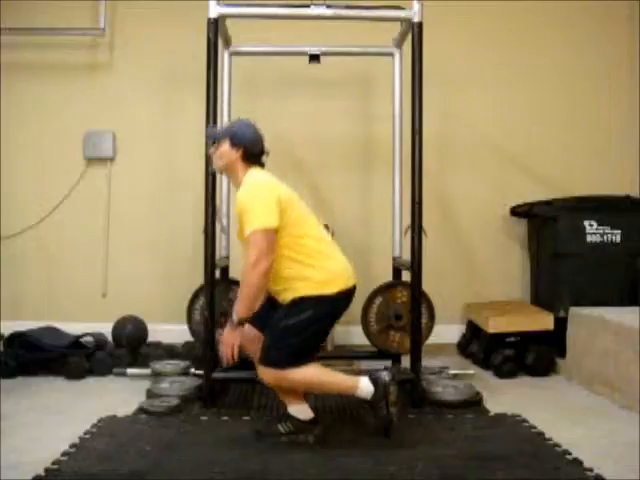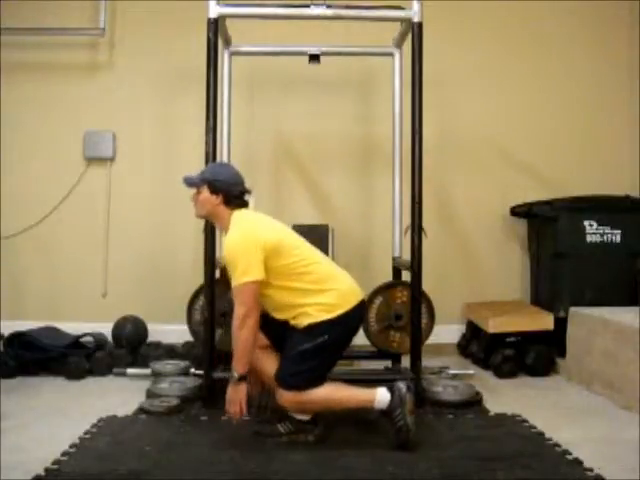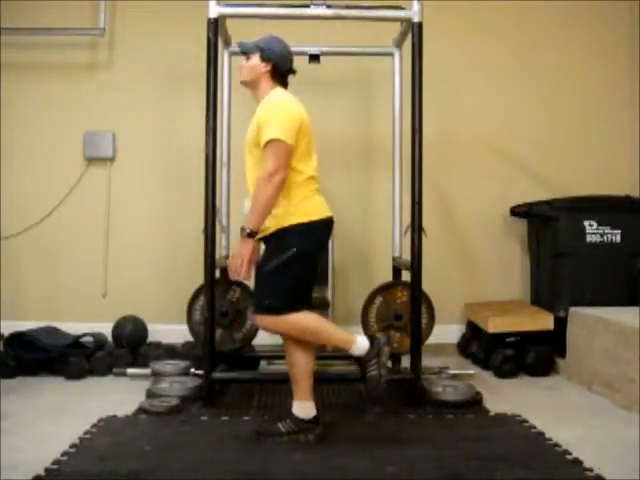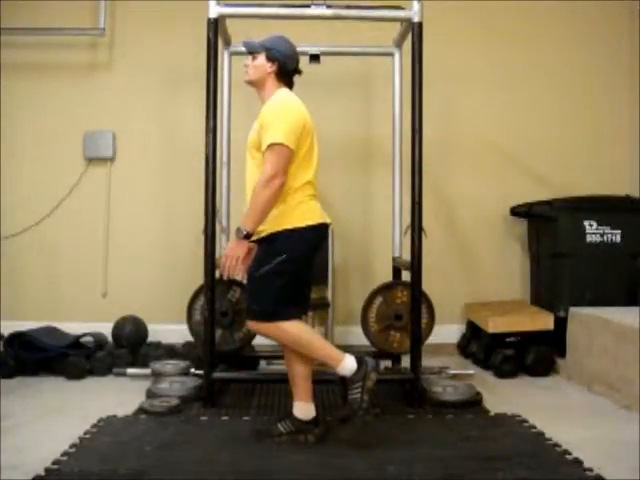
dt=0.7s
person 1, frame 1
left shoulder: (254, 191)
right shoulder: (257, 185)
left elbow: (259, 263)
right elbow: (267, 262)
left wrist: (235, 322)
right wrist: (246, 319)
left hip: (321, 287)
right hip: (313, 281)
left knee: (273, 371)
right knee: (252, 337)
left ankle: (371, 387)
right ankle: (301, 418)
person 1, frame 2
left shoulder: (240, 240)
right shoulder: (248, 225)
left elbow: (244, 315)
right elbow: (253, 307)
left wrist: (238, 379)
right wrist: (252, 363)
left hip: (332, 310)
right hip: (326, 301)
left knee: (290, 394)
right knee: (252, 340)
left ankle: (387, 398)
right ankle: (302, 419)
person 1, frame 3
left shoulder: (277, 106)
right shoulder: (273, 107)
left elbow: (273, 175)
left wrist: (247, 235)
right wrist: (258, 237)
left hip: (298, 224)
right hip: (295, 224)
left knee: (271, 315)
right knee: (290, 319)
left ankle: (364, 346)
right ankle: (304, 416)
person 1, frame 4
left shoulder: (281, 107)
right shoulder: (278, 108)
left elbow: (273, 179)
left wrist: (242, 234)
right wrist: (254, 239)
left hip: (291, 229)
right hip: (292, 228)
left knee: (263, 319)
right knee: (285, 322)
left ankle: (352, 367)
right ankle: (304, 417)
